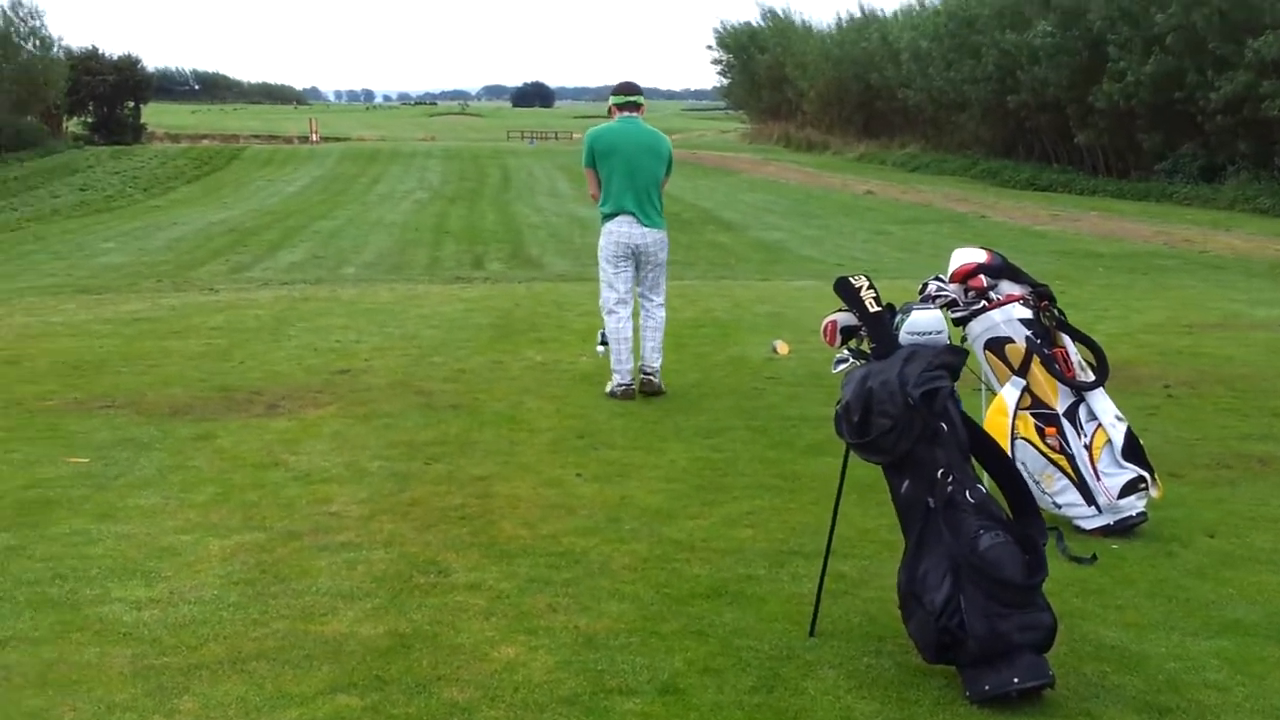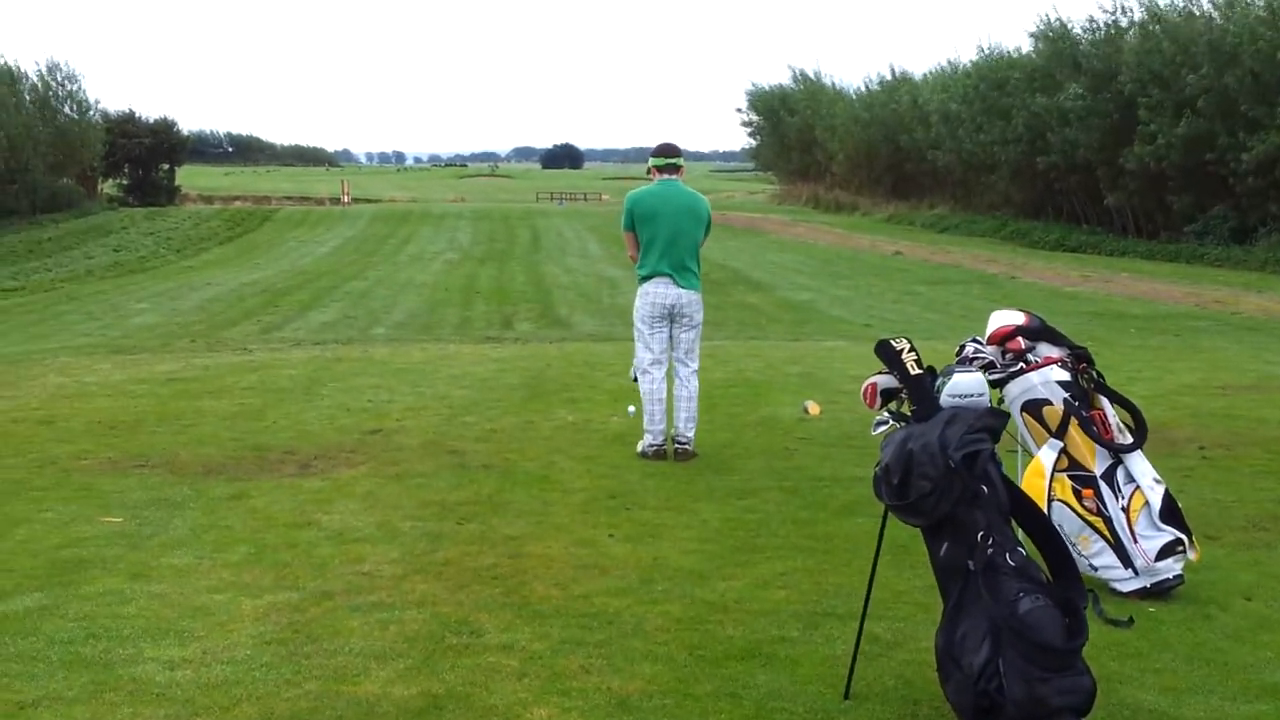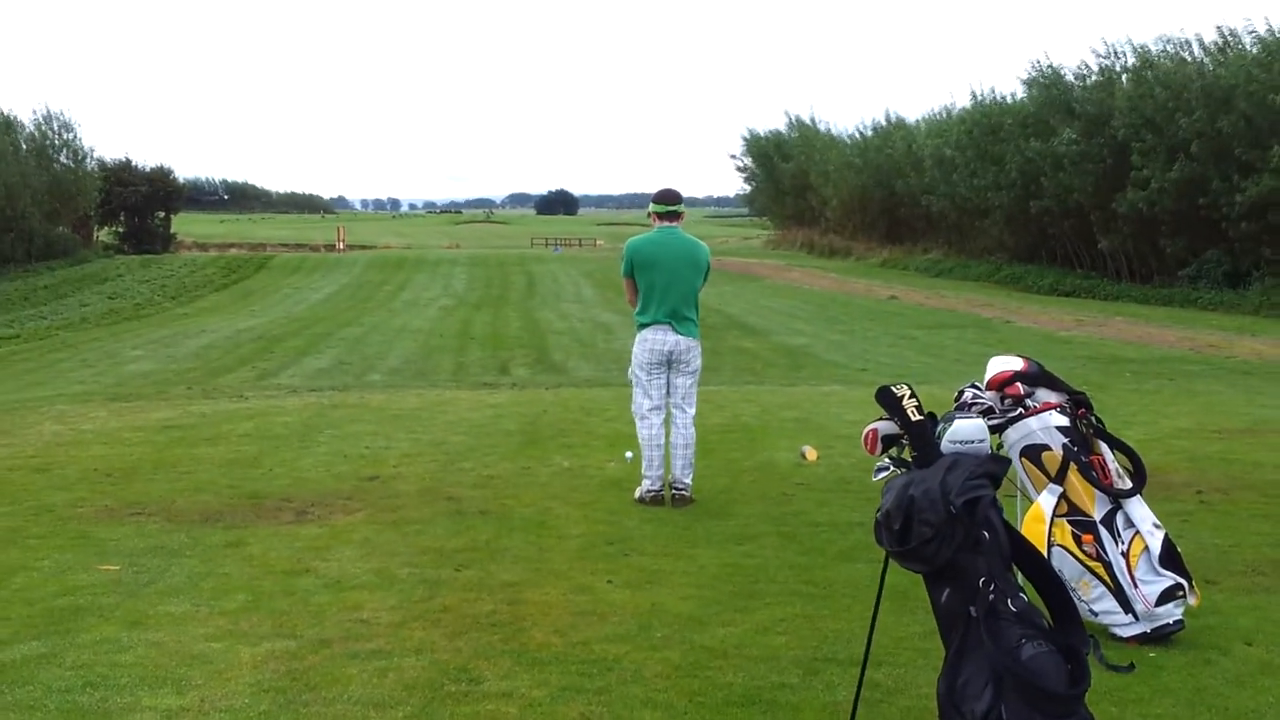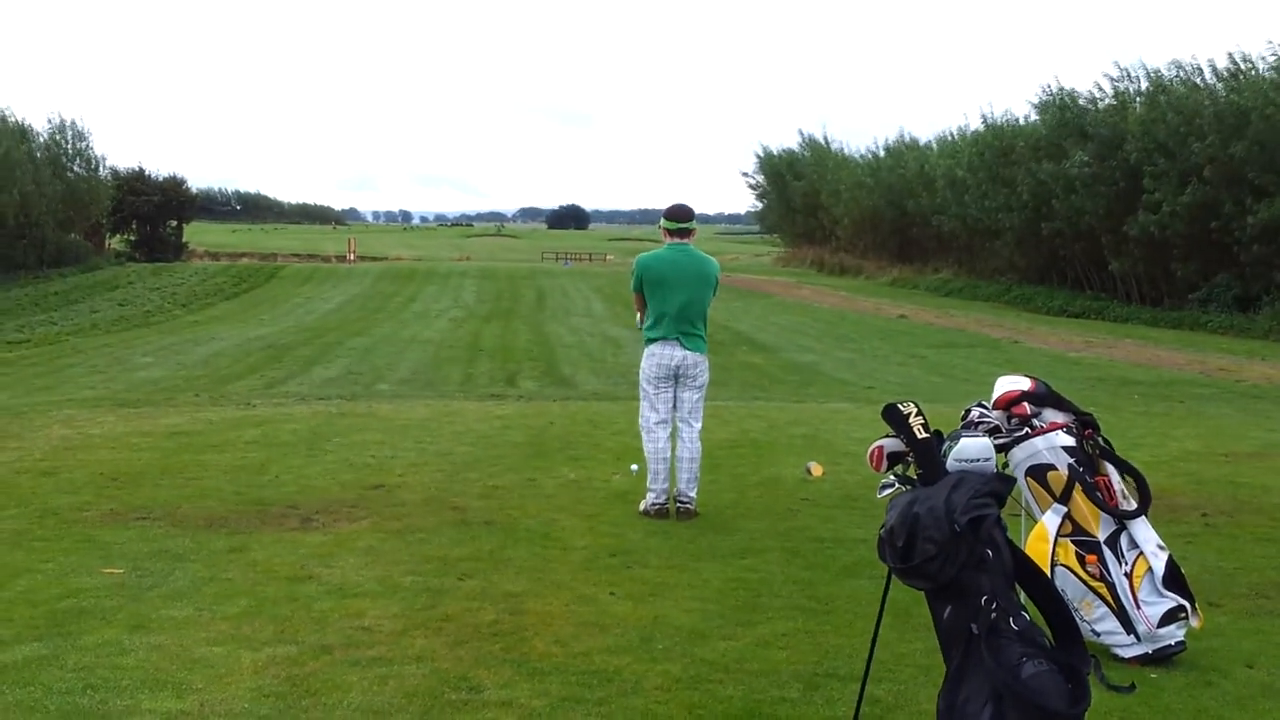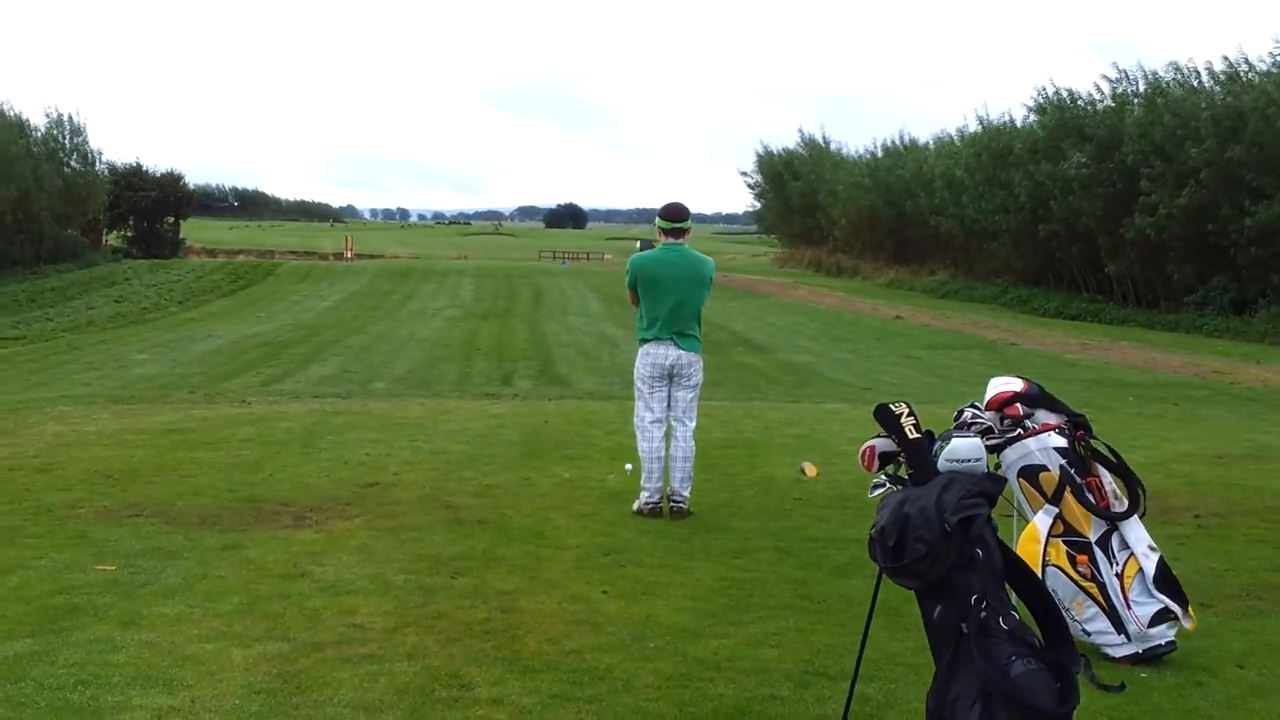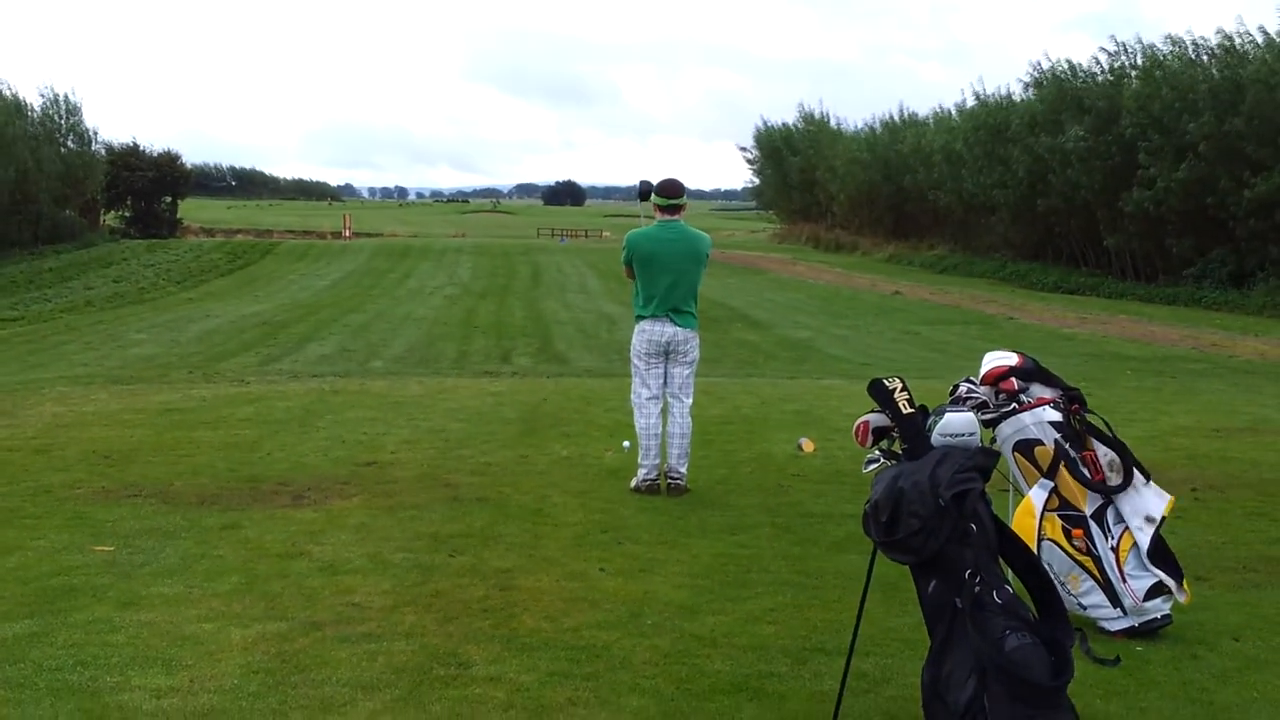
dt=0.2s
person 1, frame 1
left shoulder: (596, 137)
right shoulder: (662, 141)
left elbow: (594, 191)
right elbow: (660, 188)
left hip: (616, 230)
right hip: (653, 231)
left knee: (617, 308)
right knee: (653, 304)
left ankle: (623, 381)
right ankle: (651, 373)
person 1, frame 2
left shoulder: (636, 199)
right shoulder: (701, 203)
left elbow: (633, 253)
right elbow: (697, 248)
left hip: (652, 291)
right hip: (689, 293)
left knee: (651, 368)
right knee: (687, 369)
left ankle: (655, 441)
right ankle: (684, 441)
person 1, frame 3
left shoulder: (635, 247)
right shoulder: (700, 250)
left elbow: (631, 297)
left hip: (650, 338)
right hip: (687, 339)
left knee: (650, 415)
right knee: (683, 415)
left ankle: (652, 487)
right ankle: (682, 487)
person 1, frame 4
left shoulder: (645, 262)
right shoulder: (711, 266)
left hip: (658, 352)
right hip: (695, 354)
left knee: (656, 428)
right knee: (690, 430)
left ankle: (657, 500)
right ankle: (686, 500)
person 1, frame 5
left shoulder: (639, 262)
right shoulder: (706, 266)
left hip: (652, 352)
right hip: (689, 354)
left knee: (650, 427)
right knee: (683, 429)
left ankle: (651, 499)
right ankle: (679, 499)
person 1, frame 6
left shoulder: (636, 239)
right shoulder: (702, 242)
left hip: (648, 329)
right hip: (685, 331)
left knee: (647, 404)
right knee: (680, 406)
left ankle: (649, 476)
right ankle: (677, 476)
